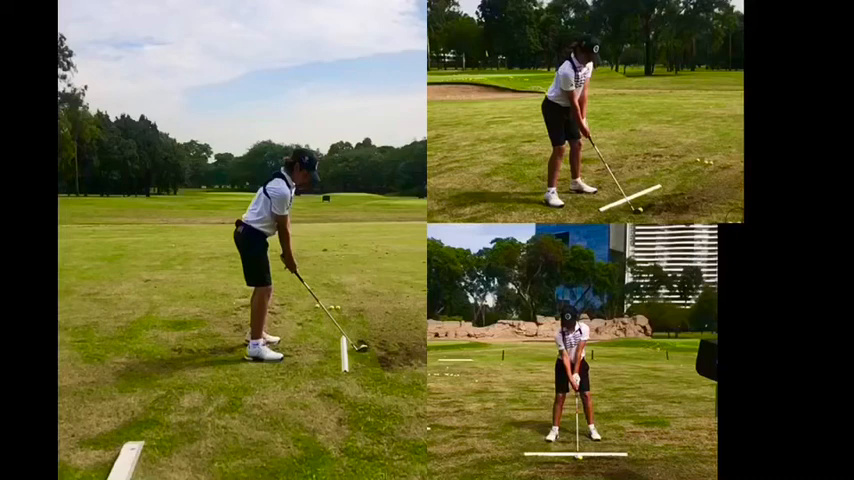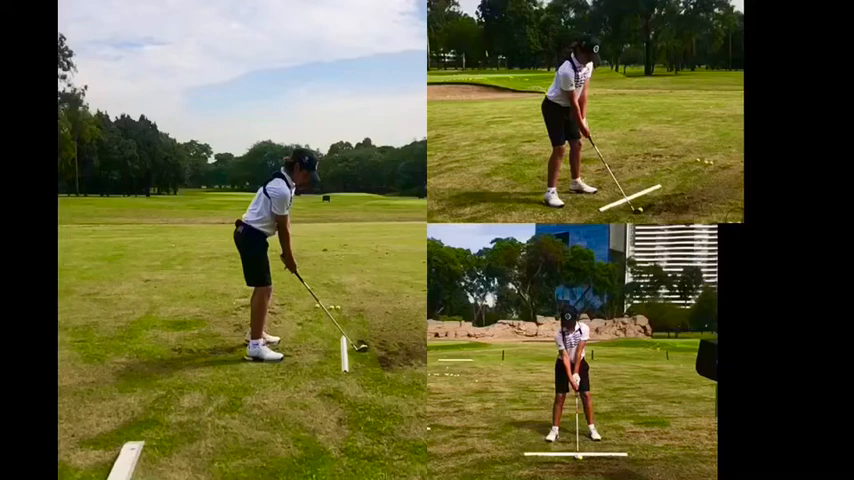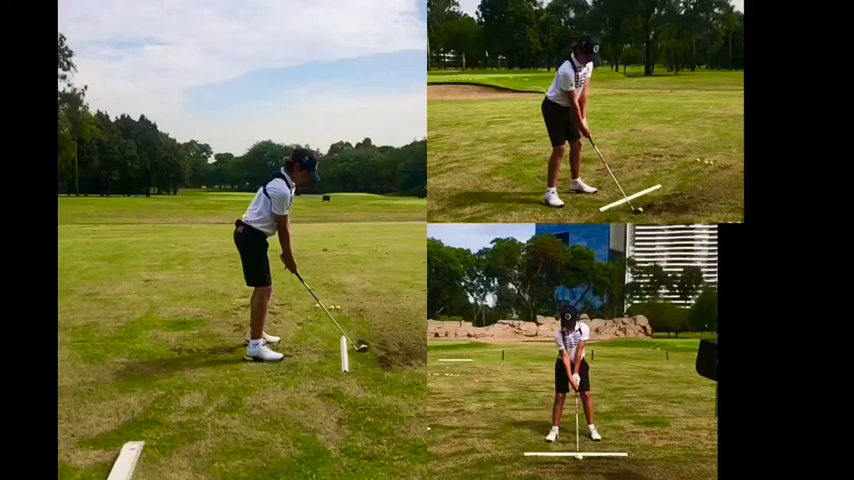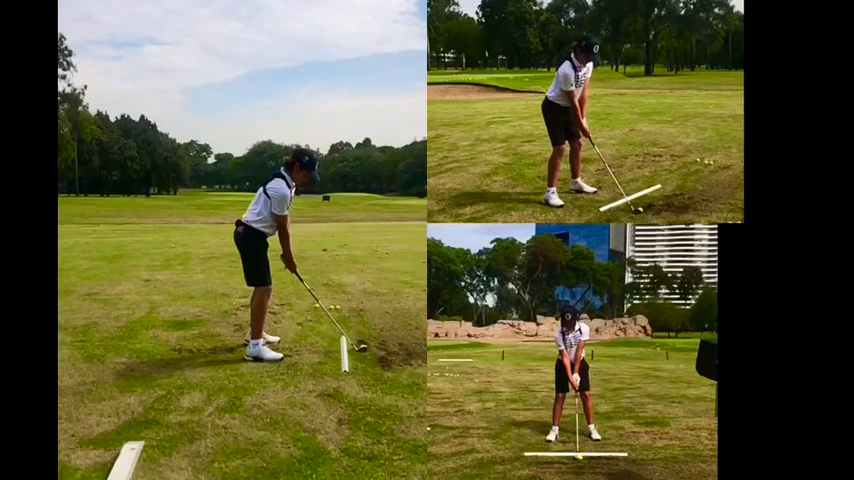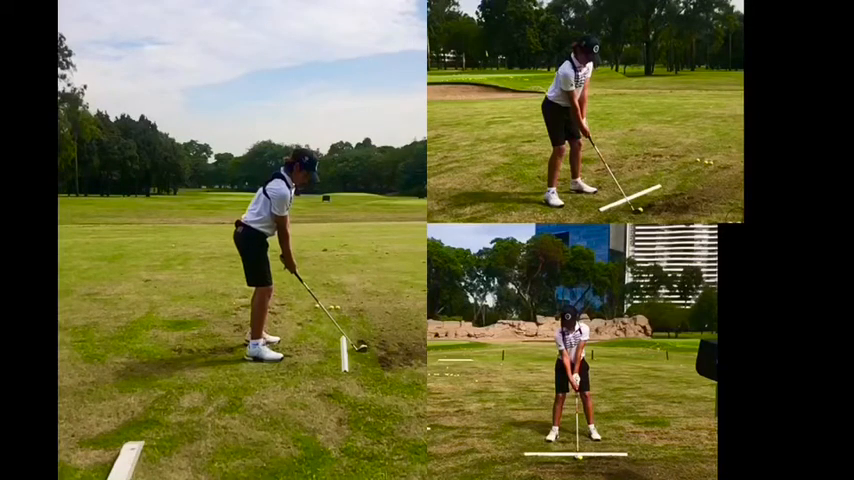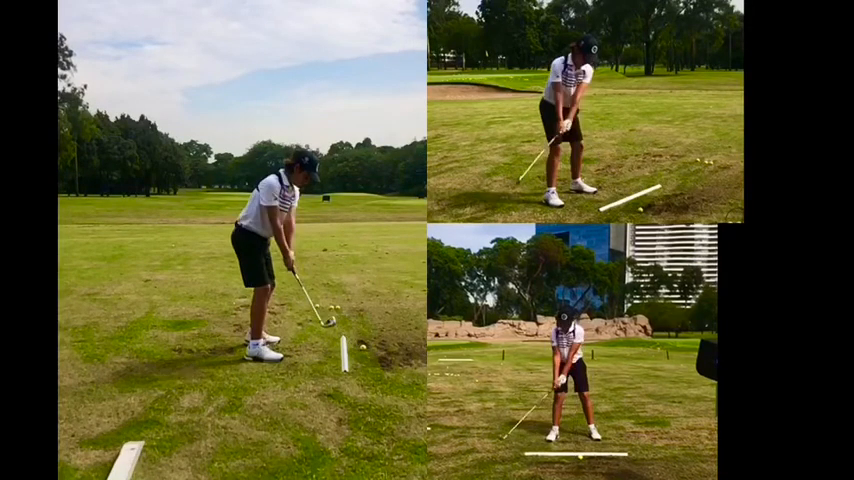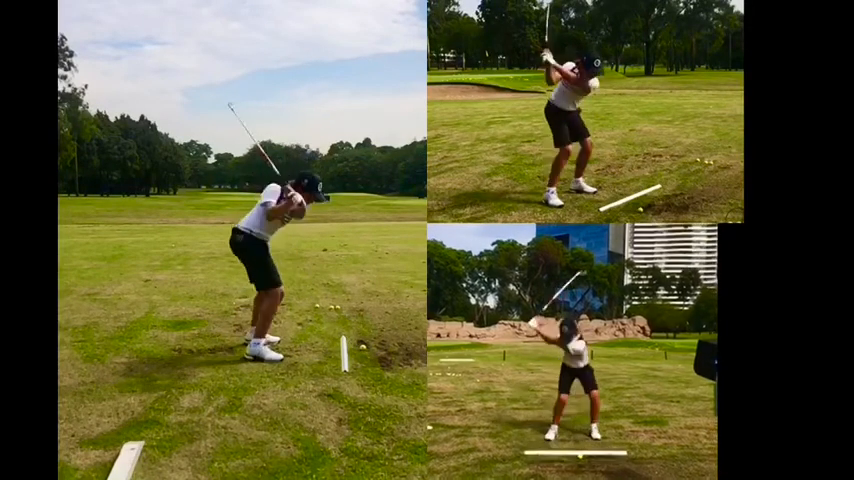
dt=0.7s
person 1, frame 1
left shoulder: (284, 182)
right shoulder: (282, 191)
left elbow: (283, 223)
right elbow: (283, 228)
left wrist: (287, 253)
right wrist: (289, 257)
left hip: (251, 234)
right hip: (252, 237)
left knee: (261, 287)
right knee: (264, 288)
left ankle: (256, 333)
right ankle: (255, 346)
person 1, frame 2
left shoulder: (283, 182)
right shoulder: (282, 191)
left elbow: (283, 224)
right elbow: (283, 228)
left wrist: (287, 253)
right wrist: (289, 257)
left hip: (251, 235)
right hip: (252, 237)
left knee: (261, 287)
right knee: (264, 288)
left ankle: (256, 333)
right ankle: (255, 346)
person 1, frame 3
left shoulder: (284, 182)
right shoulder: (282, 190)
left elbow: (284, 224)
right elbow: (283, 228)
left wrist: (287, 253)
right wrist: (289, 257)
left hip: (250, 234)
right hip: (252, 237)
left knee: (262, 287)
right knee: (264, 289)
left ankle: (256, 332)
right ankle: (255, 346)
person 1, frame 4
left shoulder: (284, 182)
right shoulder: (282, 190)
left elbow: (284, 224)
right elbow: (283, 228)
left wrist: (287, 254)
right wrist: (289, 258)
left hip: (251, 235)
right hip: (252, 237)
left knee: (261, 287)
right knee: (264, 289)
left ankle: (256, 333)
right ankle: (255, 346)
person 1, frame 5
left shoulder: (283, 182)
right shoulder: (282, 191)
left elbow: (284, 224)
right elbow: (282, 229)
left wrist: (287, 254)
right wrist: (289, 258)
left hip: (251, 235)
right hip: (252, 237)
left knee: (262, 287)
right knee: (265, 289)
left ankle: (256, 332)
right ankle: (255, 346)
person 1, frame 6
left shoulder: (294, 192)
right shoulder: (272, 183)
left elbow: (290, 221)
right elbow: (274, 223)
left wrist: (291, 250)
right wrist: (286, 253)
left hip: (261, 239)
right hip: (246, 236)
left knee: (268, 286)
right knee: (262, 288)
left ankle: (256, 332)
right ankle: (255, 346)
person 1, frame 7
left shoulder: (298, 206)
right shoulder: (274, 189)
left elbow: (300, 212)
right elbow: (271, 215)
left wrist: (298, 201)
right wrist: (290, 201)
left hip: (255, 244)
right hip: (247, 242)
left knee: (267, 290)
right knee: (275, 292)
left ankle: (255, 332)
right ankle: (256, 345)
person 2, frame 1
left shoulder: (588, 64)
right shoulder: (567, 71)
left elbow: (584, 92)
right elbow: (573, 101)
left wrist: (584, 119)
right wrist: (581, 125)
left hip: (567, 108)
right hip: (554, 108)
left knee: (577, 144)
right knee: (560, 148)
left ankle: (576, 182)
right ankle: (551, 191)
person 2, frame 2
left shoulder: (588, 65)
right shoulder: (567, 71)
left elbow: (584, 92)
right elbow: (573, 101)
left wrist: (584, 119)
right wrist: (581, 125)
left hip: (567, 108)
right hip: (554, 108)
left knee: (577, 144)
right knee: (560, 148)
left ankle: (576, 182)
right ankle: (551, 192)
person 2, frame 3
left shoulder: (588, 65)
right shoulder: (567, 71)
left elbow: (584, 92)
right elbow: (573, 101)
left wrist: (584, 118)
right wrist: (582, 125)
left hip: (567, 108)
right hip: (554, 108)
left knee: (577, 143)
right knee: (560, 148)
left ankle: (576, 182)
right ankle: (551, 192)
person 2, frame 4
left shoulder: (588, 65)
right shoulder: (567, 71)
left elbow: (584, 92)
right elbow: (573, 101)
left wrist: (584, 118)
right wrist: (581, 125)
left hip: (567, 108)
right hip: (554, 108)
left knee: (577, 143)
right knee: (560, 148)
left ankle: (576, 182)
right ankle: (551, 192)
person 2, frame 5
left shoulder: (588, 65)
right shoulder: (567, 71)
left elbow: (584, 92)
right elbow: (573, 101)
left wrist: (584, 118)
right wrist: (582, 125)
left hip: (567, 108)
right hip: (554, 108)
left knee: (577, 143)
right knee: (559, 148)
left ankle: (576, 182)
right ankle: (551, 191)
person 2, frame 6
left shoulder: (588, 70)
right shoulder: (559, 64)
left elbow: (578, 96)
right elbow: (557, 94)
left wrist: (570, 119)
right wrist: (559, 120)
left hip: (569, 108)
right hip: (552, 109)
left knee: (578, 145)
right knee: (556, 147)
left ankle: (576, 182)
right ankle: (550, 191)
person 2, frame 7
left shoulder: (592, 83)
right shoulder: (570, 67)
left elbow: (574, 81)
right elbow: (551, 79)
left wrist: (555, 65)
right wrist: (549, 63)
left hip: (571, 112)
right hip: (555, 110)
left knee: (587, 145)
right knee: (565, 149)
left ankle: (577, 182)
right ankle: (550, 192)
person 3, frame 1
left shoulder: (584, 328)
right shoulder: (559, 335)
left elbow: (579, 351)
right elbow: (565, 356)
left wrist: (576, 373)
right wrist: (570, 378)
left hip: (580, 363)
right hip: (563, 365)
left knee: (586, 395)
right knee: (560, 396)
left ankle: (592, 428)
right ankle: (555, 430)
person 3, frame 2
left shoulder: (584, 329)
right shoulder: (559, 335)
left elbow: (579, 352)
right elbow: (565, 356)
left wrist: (576, 373)
right wrist: (570, 378)
left hip: (580, 364)
right hip: (563, 365)
left knee: (586, 395)
right knee: (560, 396)
left ankle: (592, 428)
right ankle: (555, 429)
person 3, frame 3
left shoulder: (584, 328)
right shoulder: (559, 334)
left elbow: (579, 351)
right elbow: (565, 356)
left wrist: (576, 372)
right wrist: (570, 378)
left hip: (579, 364)
right hip: (563, 365)
left knee: (586, 394)
right knee: (560, 396)
left ankle: (592, 428)
right ankle: (555, 429)
person 3, frame 4
left shoulder: (584, 329)
right shoulder: (559, 334)
left elbow: (579, 351)
right elbow: (565, 356)
left wrist: (576, 372)
right wrist: (570, 378)
left hip: (580, 363)
right hip: (563, 365)
left knee: (586, 394)
right knee: (560, 396)
left ankle: (592, 428)
right ankle: (555, 429)
person 3, frame 5
left shoulder: (584, 328)
right shoulder: (559, 334)
left elbow: (579, 351)
right elbow: (565, 356)
left wrist: (576, 372)
right wrist: (570, 378)
left hip: (579, 363)
right hip: (563, 365)
left knee: (586, 395)
right knee: (560, 396)
left ankle: (592, 428)
right ankle: (555, 429)
person 3, frame 6
left shoulder: (578, 331)
right shoulder: (555, 332)
left elbow: (572, 354)
right elbow: (557, 354)
left wrist: (564, 374)
right wrist: (556, 376)
left hip: (577, 364)
right hip: (560, 364)
left knee: (584, 396)
right knee: (558, 396)
left ankle: (592, 428)
right ankle: (555, 429)
person 3, frame 7
left shoulder: (579, 345)
right shoulder: (568, 334)
left elbow: (554, 342)
left wrist: (539, 330)
left hip: (583, 369)
right hip: (568, 368)
left knee: (595, 396)
right knee: (562, 399)
left ankle: (594, 428)
right ankle: (554, 428)
